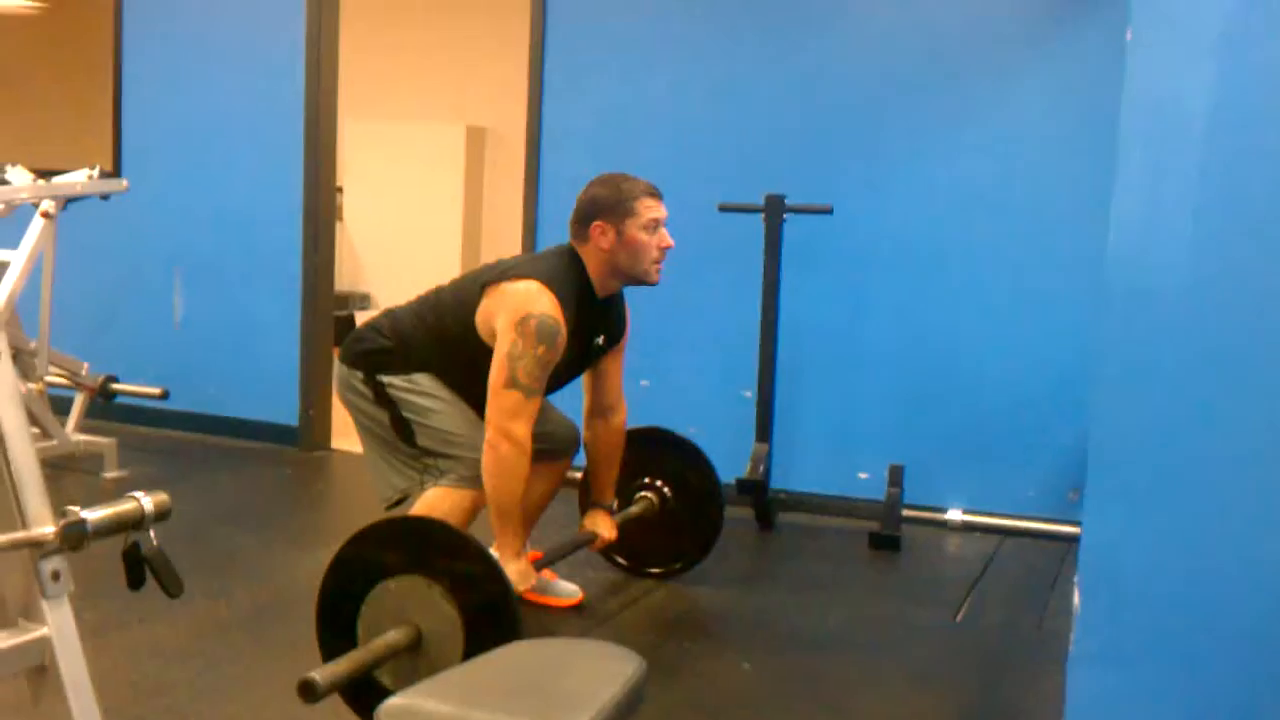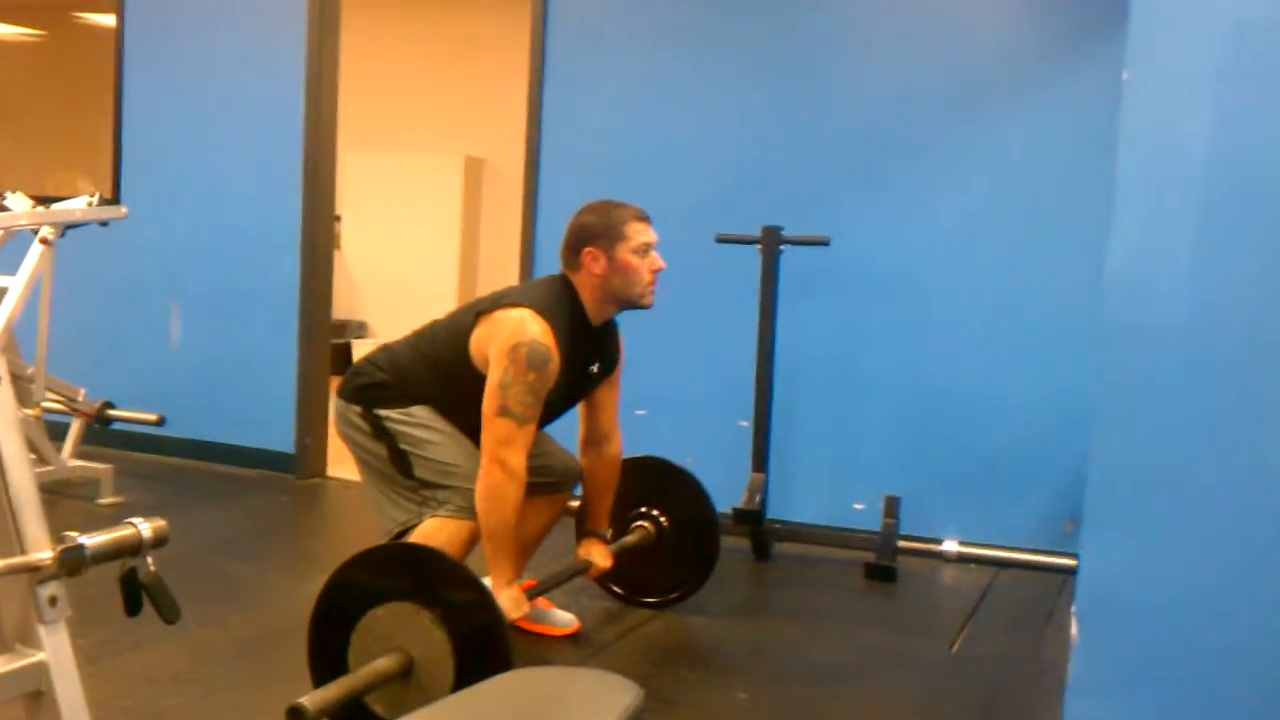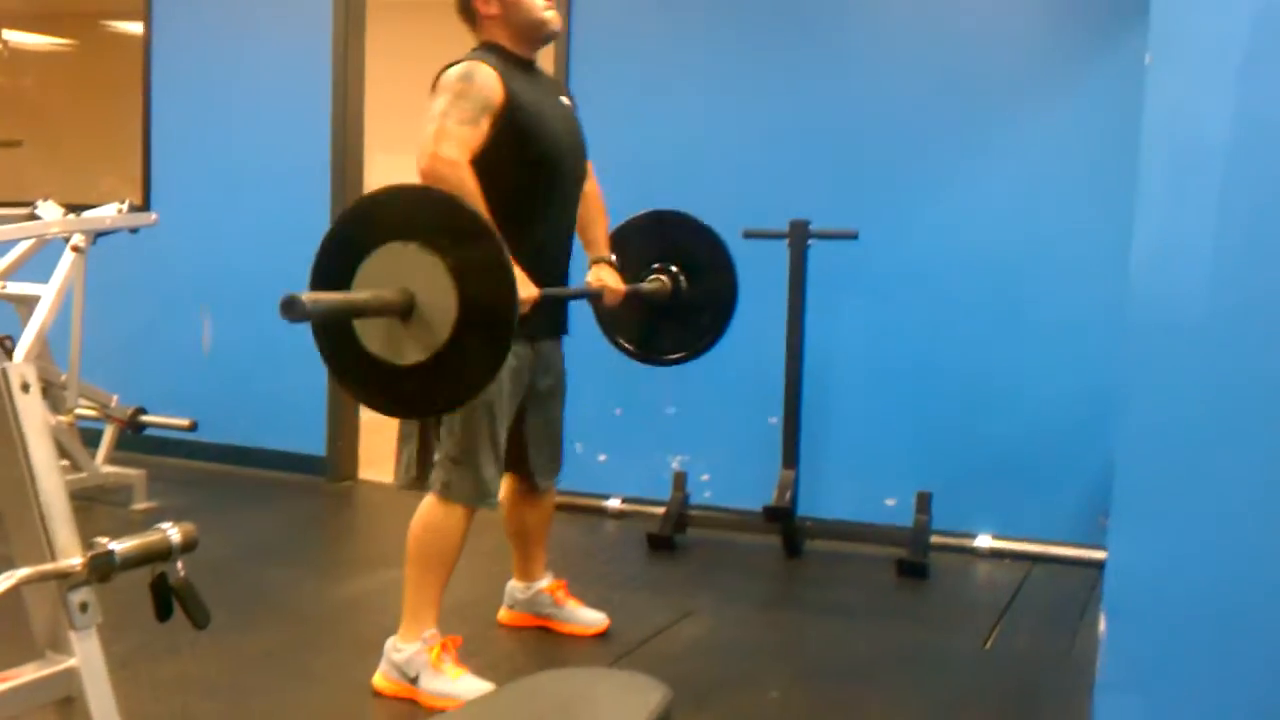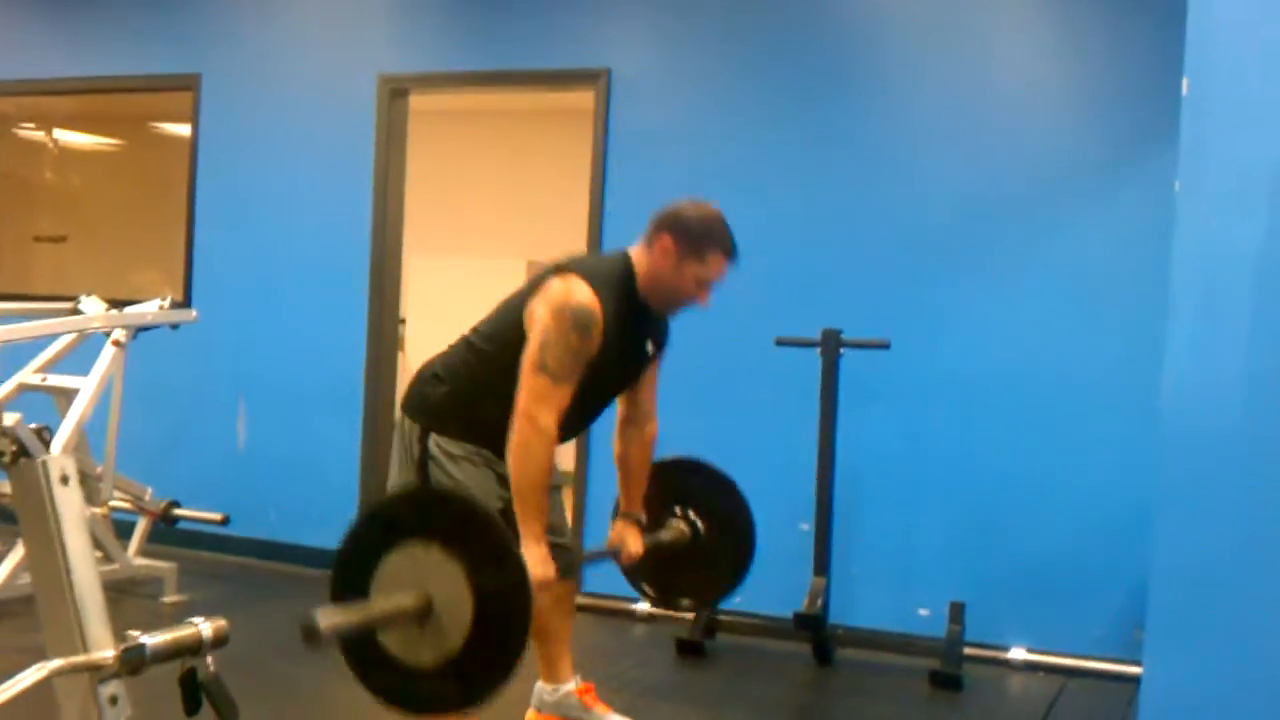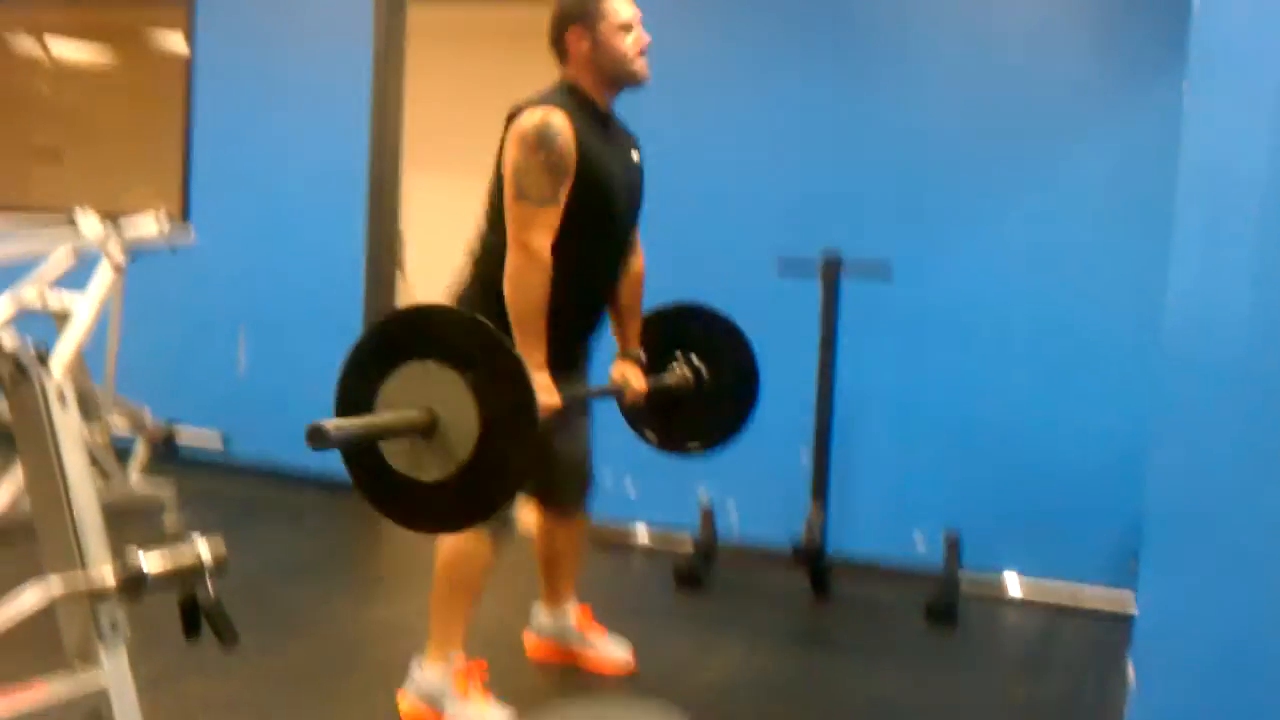
dt=1s
person 1, frame 1
left shoulder: (610, 308)
right shoulder: (539, 306)
left elbow: (607, 412)
right elbow: (504, 437)
left wrist: (602, 505)
right wrist: (509, 555)
left hip: (451, 370)
right hip: (384, 367)
left knee: (559, 440)
right knee: (466, 469)
left ankle: (510, 567)
person 1, frame 2
left shoulder: (605, 337)
right shoulder: (532, 335)
left elbow: (602, 442)
right elbow: (501, 466)
left wrist: (596, 533)
right wrist: (502, 582)
left hip: (450, 405)
right hip: (384, 401)
left knee: (559, 474)
right knee: (466, 500)
left ankle: (507, 596)
person 1, frame 3
left shoulder: (549, 90)
right shoulder: (476, 78)
left elbow: (580, 178)
right elbow: (440, 159)
left wrist: (602, 259)
right wrist: (500, 269)
left hip: (539, 313)
left knee: (539, 466)
right knee: (463, 477)
left ankle: (531, 590)
right ankle: (411, 651)
person 1, frame 4
left shoulder: (651, 322)
right shoulder: (581, 301)
left elbow: (639, 424)
right elbow: (535, 419)
left wrist: (630, 516)
right wrist: (528, 540)
left hip: (513, 444)
right hip: (450, 428)
left knee: (556, 565)
person 1, frame 5
left shoulder: (623, 143)
right shoulder: (548, 126)
left elbow: (628, 259)
right elbow: (529, 250)
left wrist: (629, 354)
right wrist: (530, 370)
left hip: (561, 353)
right hip: (499, 341)
left knee: (568, 490)
left ankle: (557, 620)
